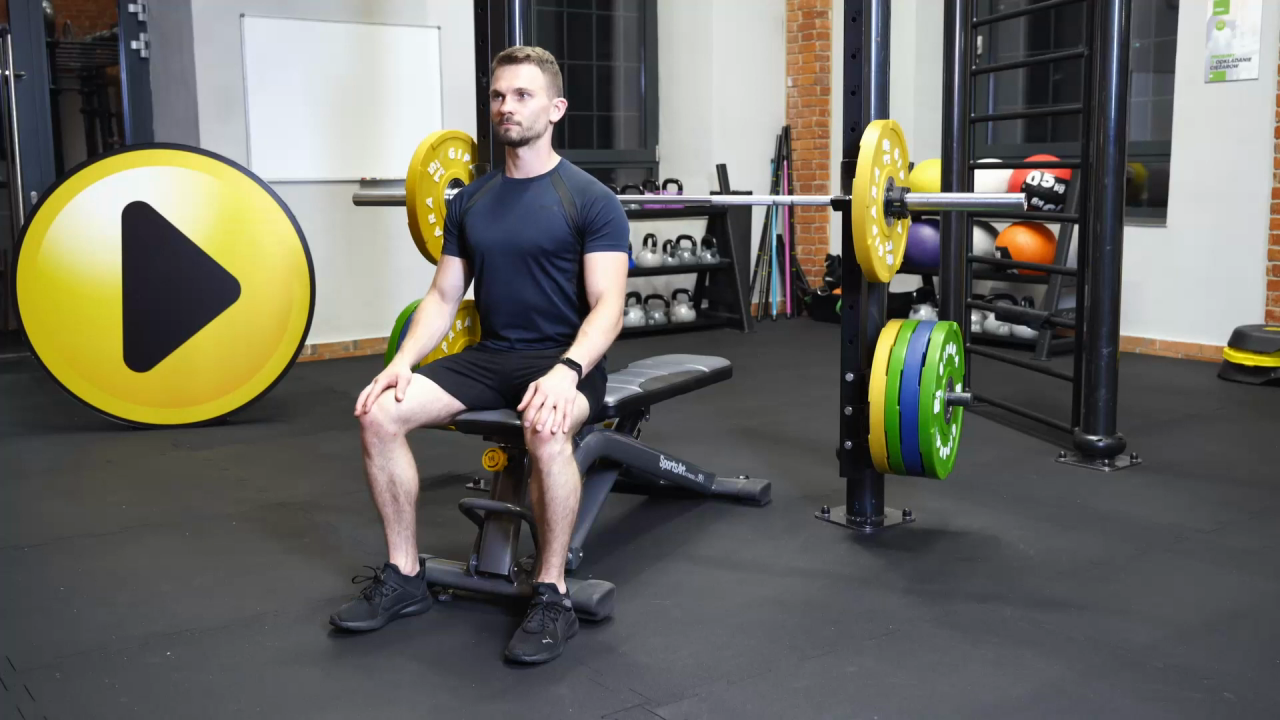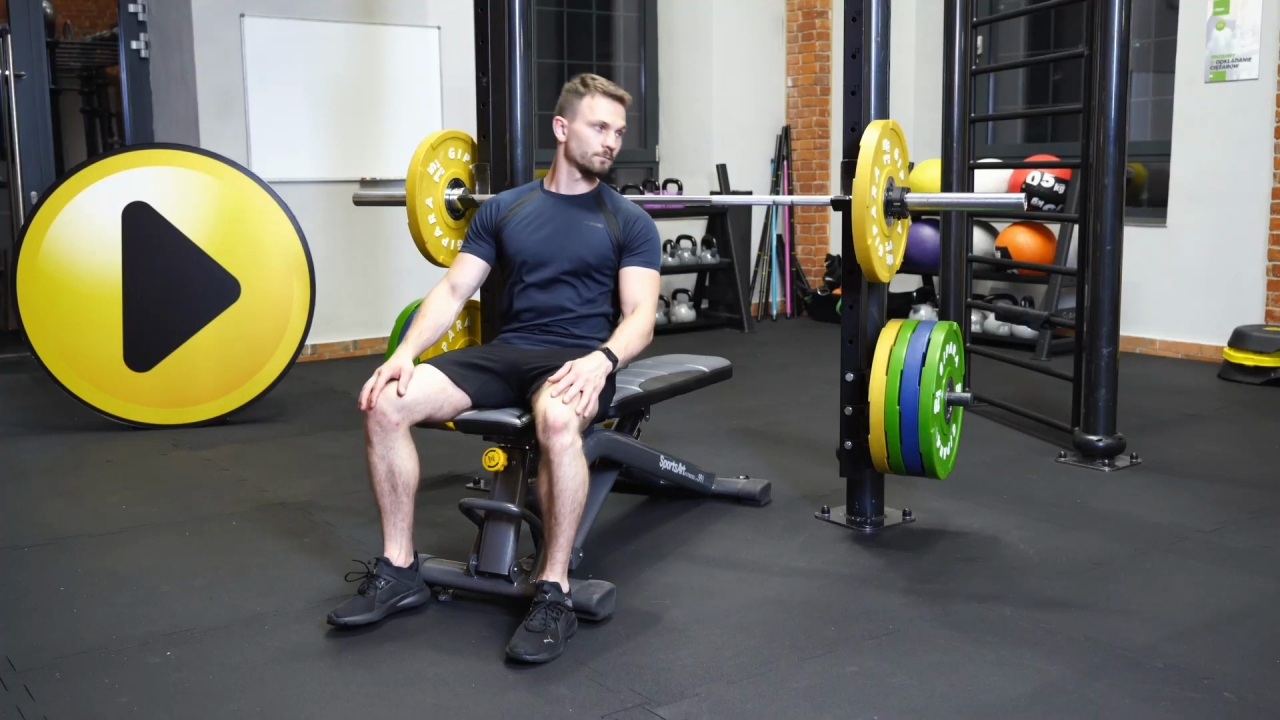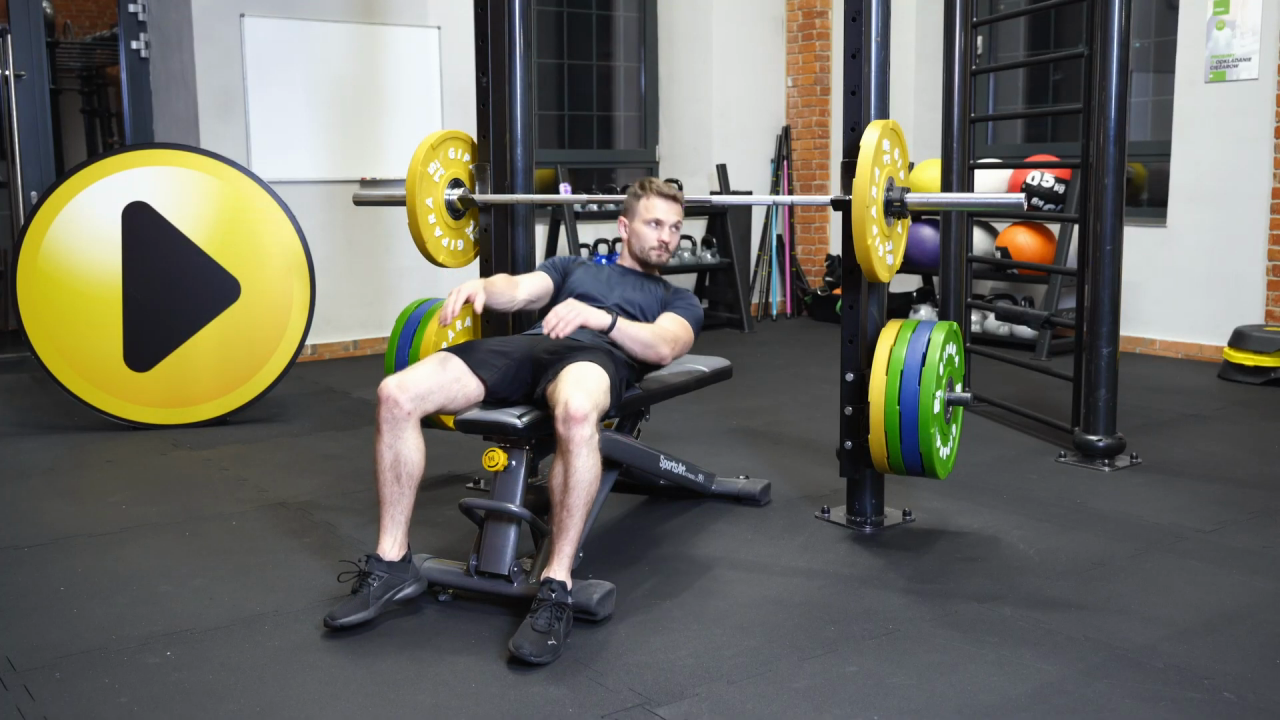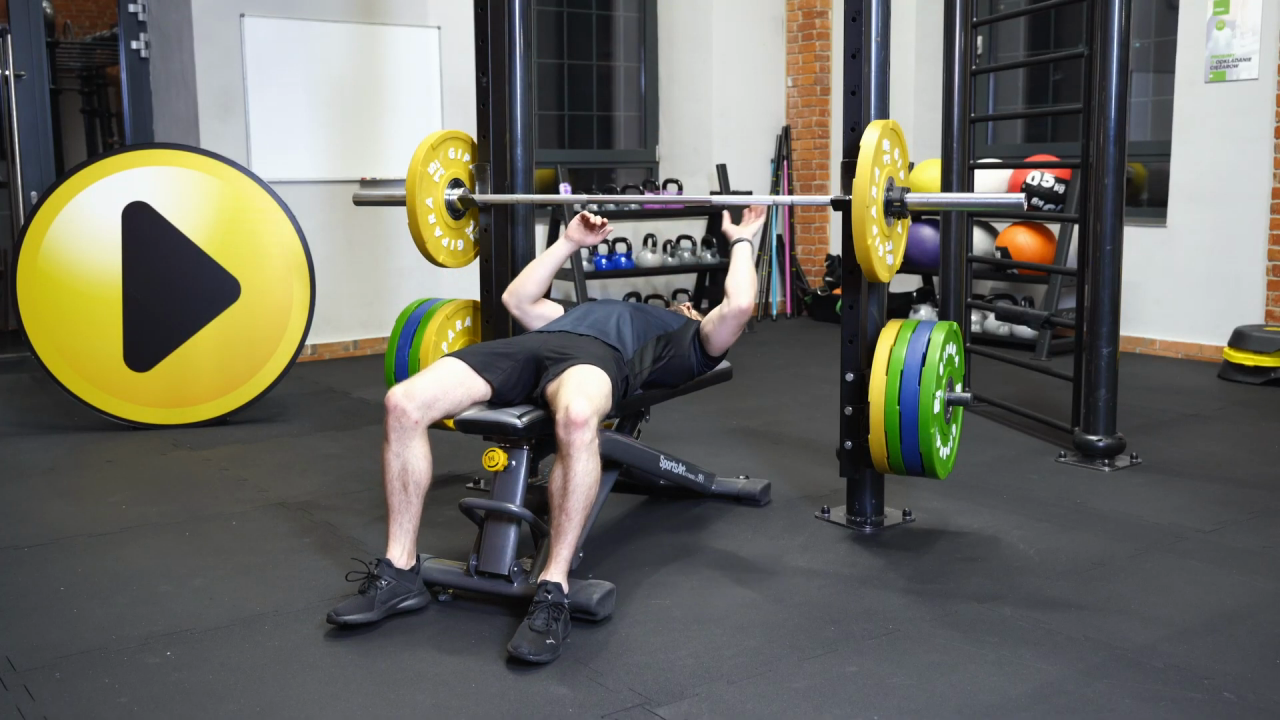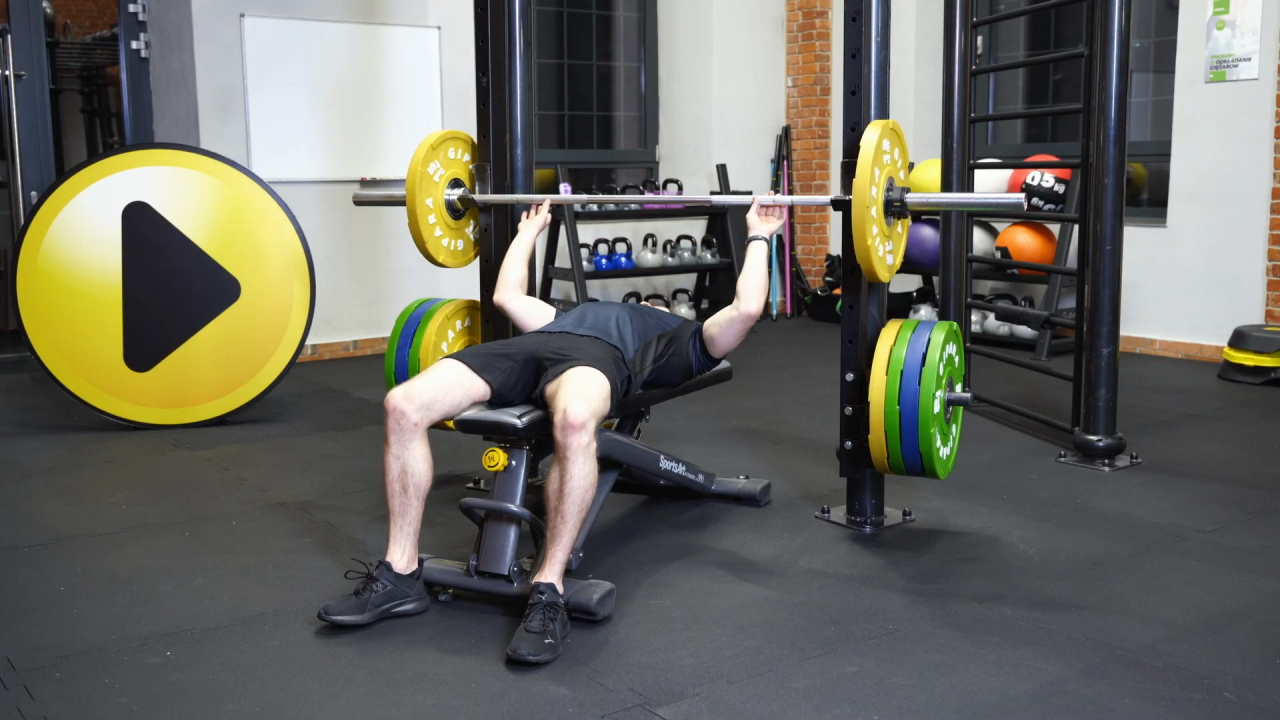
dt=1s
person 1, frame 1
left shoulder: (591, 200)
right shoulder: (470, 201)
left elbow: (607, 306)
right elbow: (444, 295)
left wrist: (567, 370)
right wrist: (403, 360)
left hip: (565, 361)
right hip: (490, 356)
left knee: (546, 432)
right knee: (380, 415)
left ankle: (552, 595)
right ankle: (404, 576)
person 1, frame 2
left shoulder: (629, 222)
right shoulder: (503, 209)
left elbow: (640, 316)
right elbow: (453, 289)
left wrist: (602, 359)
right wrist: (405, 351)
left hip: (578, 361)
right hip: (505, 352)
left knee: (558, 421)
right knee: (385, 406)
left ankle: (554, 594)
right ankle: (399, 568)
person 1, frame 3
left shoulder: (679, 301)
right shoulder: (573, 267)
left elbow: (664, 348)
right elbow: (519, 292)
left wrist: (601, 318)
right wrist: (479, 285)
left hip: (593, 358)
right hip: (527, 347)
left knee: (575, 413)
right knee: (396, 395)
left ankle: (556, 590)
right ankle: (393, 563)
person 1, frame 4
left shoulder: (691, 343)
right shoulder: (590, 308)
left elbow: (738, 306)
right elbow: (518, 299)
left wrist: (741, 240)
right wrist: (569, 242)
left hip: (598, 353)
right hip: (532, 346)
left knee: (577, 420)
right knee: (403, 404)
left ankle: (552, 591)
right ankle: (399, 571)
person 1, frame 5
left shoulder: (686, 341)
right shoulder: (577, 314)
left elbow: (746, 309)
right elbow: (508, 296)
left wrist: (758, 237)
right wrist: (530, 230)
left hip: (599, 356)
right hip: (534, 345)
left knee: (574, 423)
right knee: (403, 406)
left ankle: (548, 591)
right ankle: (401, 574)
